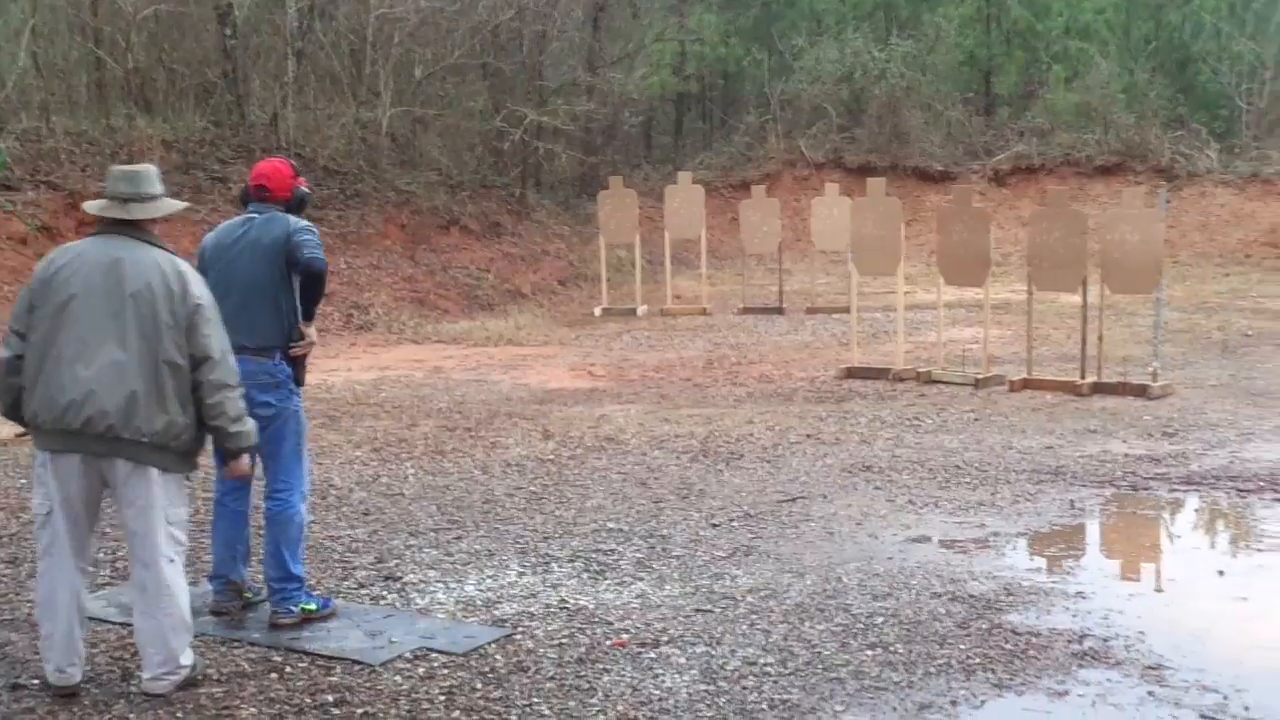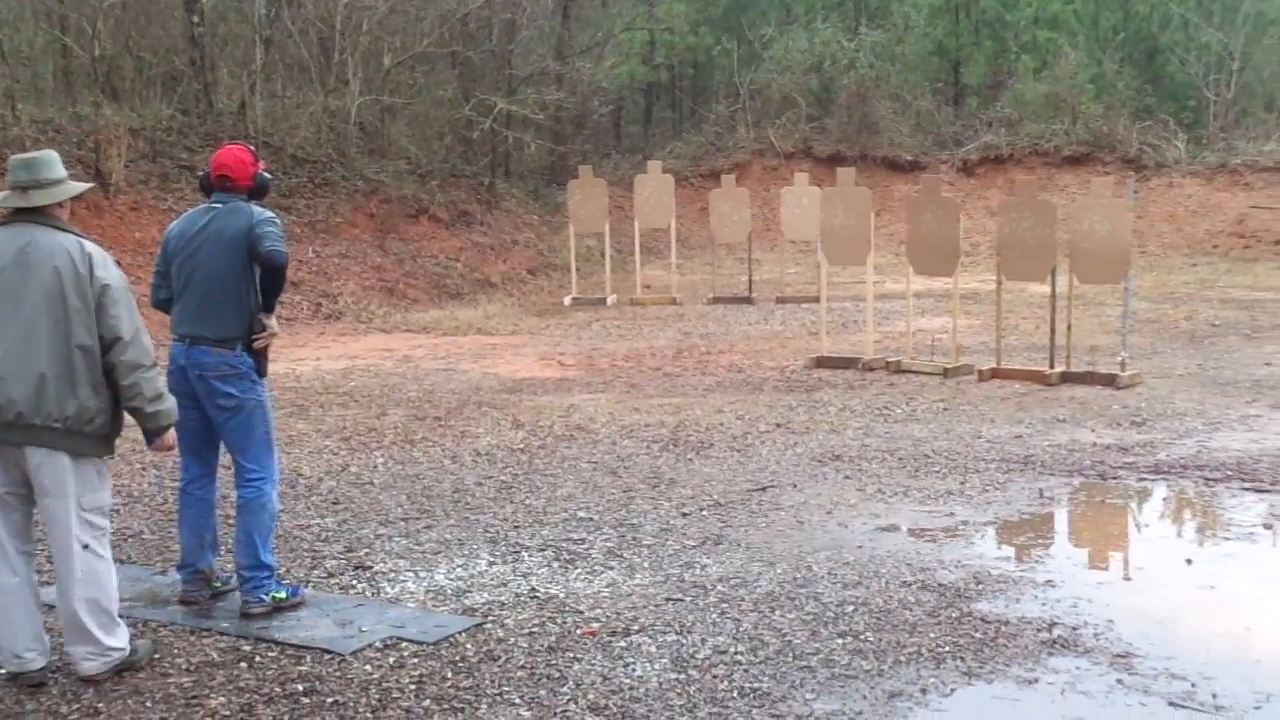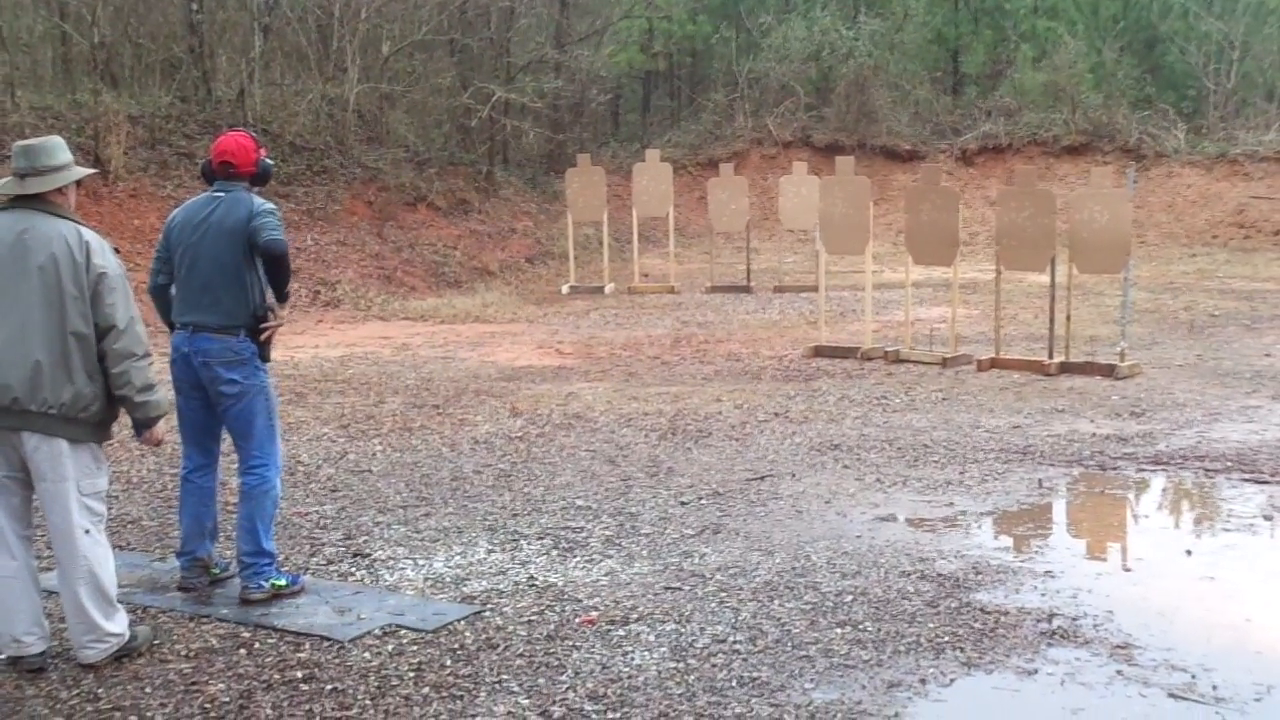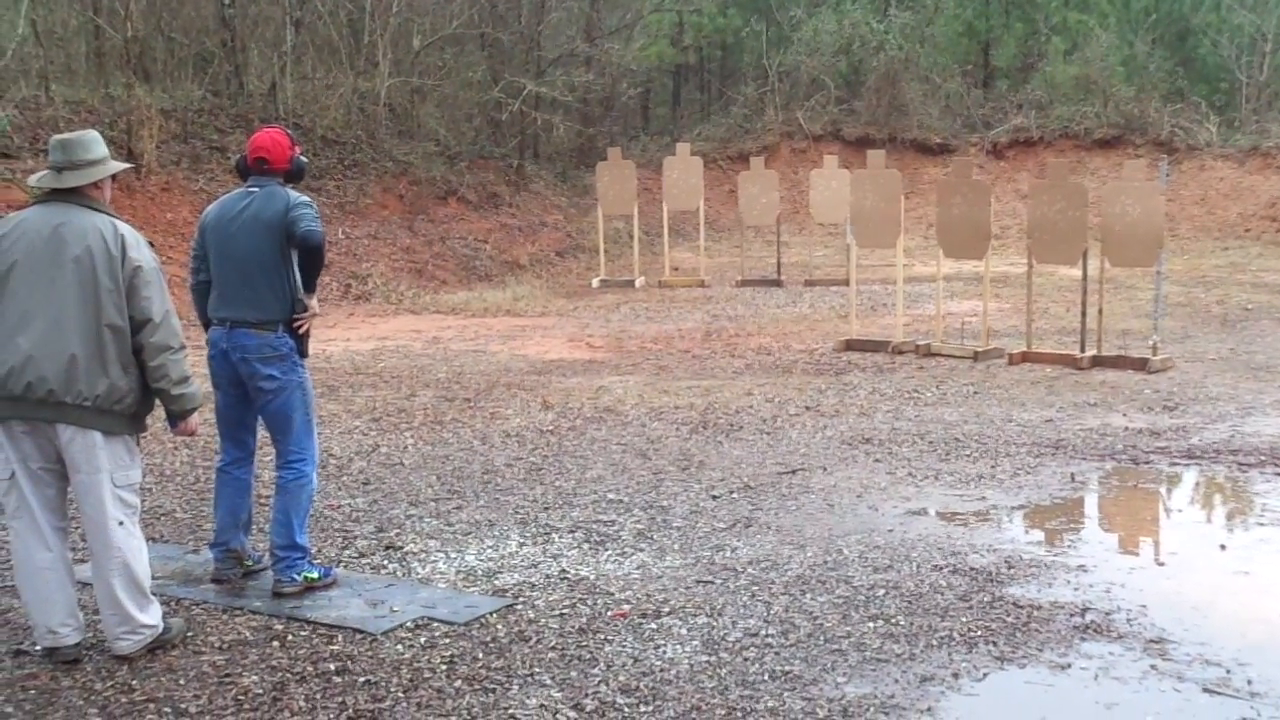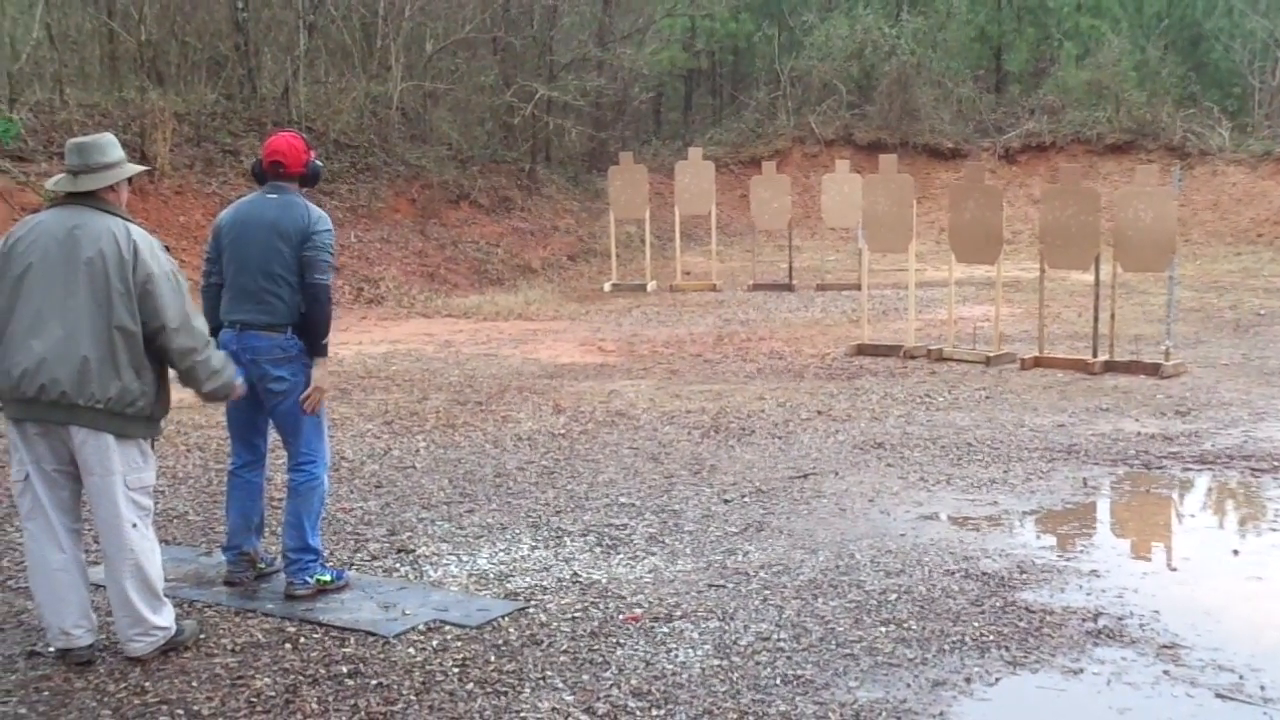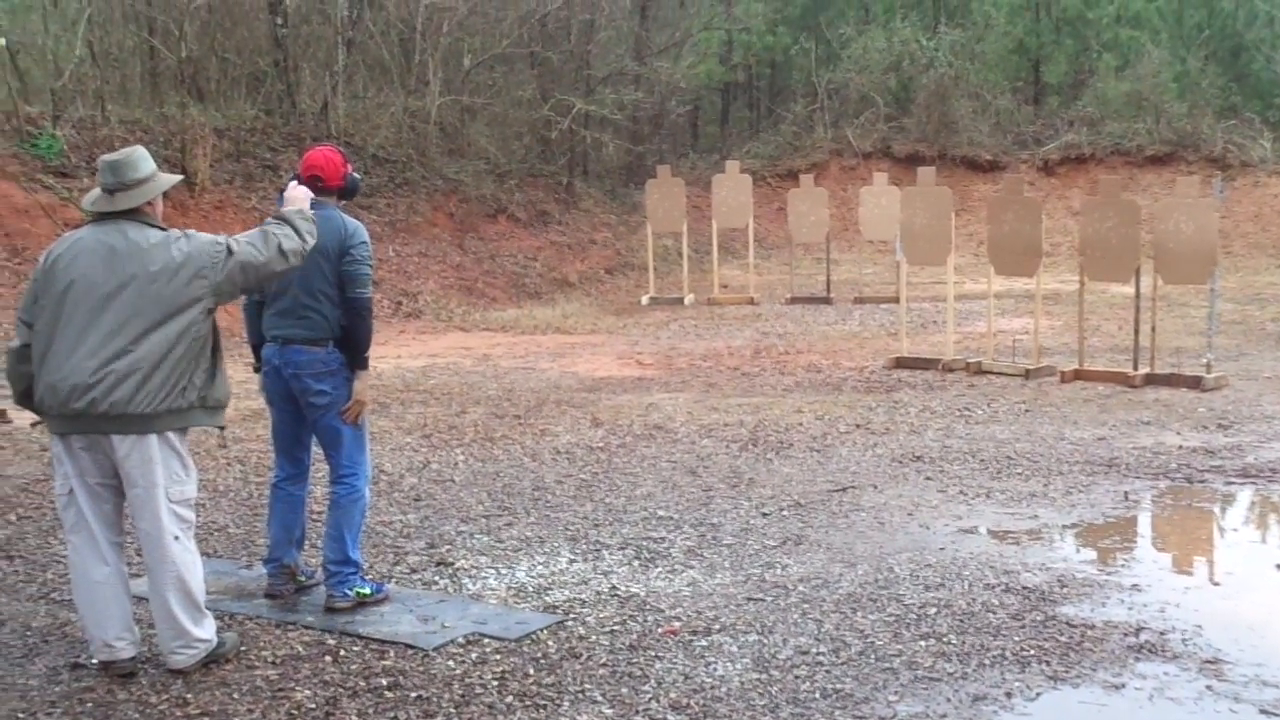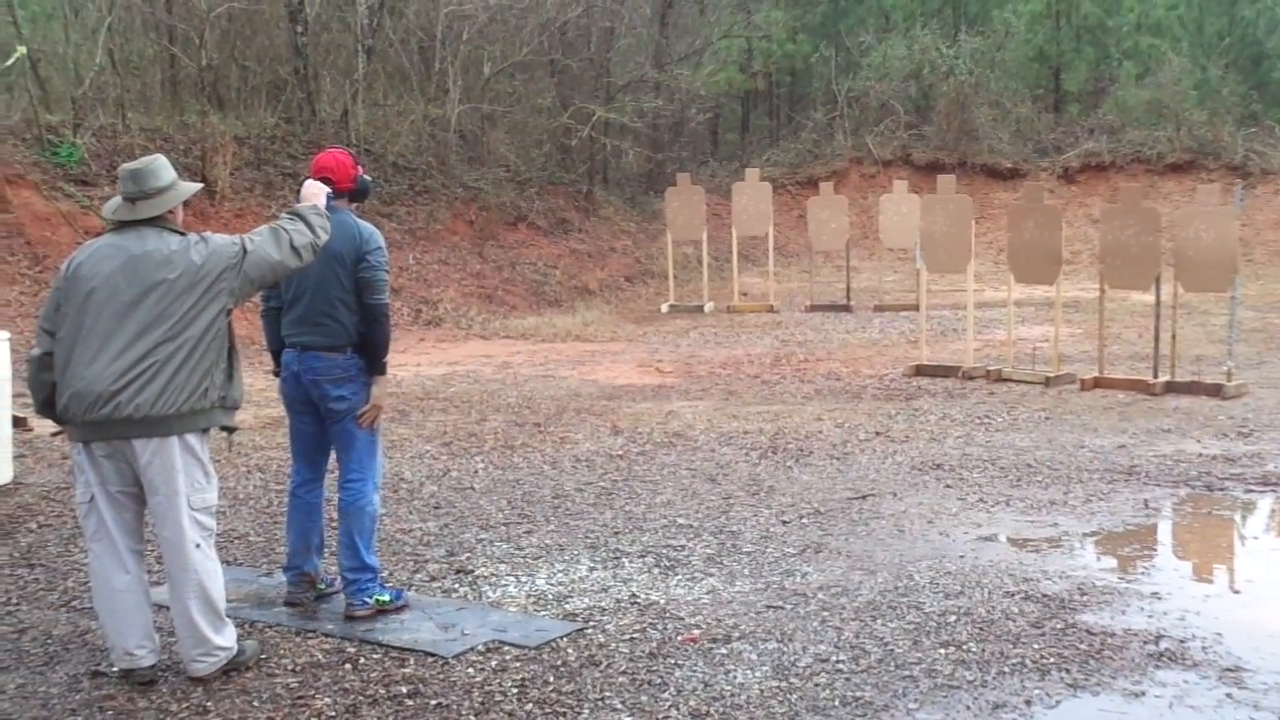
dt=0.7s
person 1, frame 1
left shoulder: (56, 264)
right shoulder: (177, 275)
right elbow: (213, 368)
right wrist: (235, 440)
left hip: (63, 432)
right hip: (147, 436)
left knee: (61, 554)
right knee: (156, 558)
left ankle: (62, 670)
right ankle: (166, 669)
person 1, frame 2
right shoulder: (86, 258)
right elbow: (128, 349)
right wrist: (156, 418)
right hip: (63, 422)
right knee: (82, 544)
right ankle: (100, 650)
person 1, frame 3
right shoulder: (84, 245)
right elbow: (122, 340)
right wrist: (146, 410)
right hip: (59, 408)
right knee: (78, 527)
right ankle: (100, 638)
person 1, frame 4
right shoulder: (119, 239)
right elbow: (157, 332)
right wrist: (181, 402)
right hip: (92, 400)
right knee: (111, 519)
left ankle: (57, 635)
right ankle: (134, 630)
person 1, frame 5
right shoulder: (132, 243)
right elbow: (178, 328)
right wrist: (222, 382)
right hip: (106, 403)
left knee: (48, 522)
right knee: (125, 522)
left ankle: (70, 636)
right ankle: (147, 633)
person 1, frame 6
left shoulder: (61, 252)
right shoulder: (180, 254)
right elbow: (265, 253)
right wrist: (295, 213)
left hip: (72, 416)
right hip: (143, 415)
left knee: (90, 534)
right knee: (166, 533)
left ankle: (112, 648)
right ankle: (189, 645)
person 1, frame 7
left shoulder: (83, 260)
right shoulder: (202, 258)
left elbow: (48, 345)
right elbow: (283, 247)
left wrist: (58, 410)
right wrist: (311, 208)
left hip: (93, 422)
right hip: (165, 422)
left knee: (112, 542)
right knee: (188, 539)
left ankle: (133, 656)
right ankle: (210, 653)
person 2, frame 1
left shoulder: (215, 238)
right shoulder: (293, 229)
right elbow: (314, 265)
right wrist: (306, 320)
right hip: (269, 371)
left knee: (230, 484)
right knee: (286, 488)
left ankle: (227, 587)
right ankle: (287, 599)
person 2, frame 2
left shoulder: (178, 227)
right shoulder: (256, 219)
left elbow: (160, 297)
right elbow: (275, 259)
right wrist: (266, 312)
left hip: (182, 358)
right hip: (230, 362)
left knee: (196, 473)
right knee: (256, 475)
left ankle: (197, 577)
right ankle: (259, 588)
person 2, frame 3
left shoulder: (181, 215)
right shoulder: (256, 208)
left elbow: (158, 284)
right elbow: (275, 249)
right wrist: (279, 299)
left hip: (186, 347)
right hip: (233, 351)
left knee: (198, 461)
right knee: (261, 463)
left ankle: (196, 564)
right ankle: (259, 575)
person 2, frame 4
left shoulder: (214, 212)
right shoulder: (291, 202)
left elbow: (200, 283)
right elbow: (312, 240)
right wrist: (308, 293)
left hip: (223, 342)
right hip: (271, 344)
left knee: (234, 455)
right knee: (297, 457)
left ankle: (228, 556)
right ankle: (291, 568)
person 2, frame 5
left shoulder: (229, 216)
right shoulder: (311, 218)
left elbow: (211, 288)
right elbow: (317, 293)
left wrist: (219, 350)
right wrist: (319, 360)
left hip: (234, 347)
right hip: (282, 347)
left knee: (245, 457)
right knee: (308, 460)
left ankle: (241, 558)
right ankle: (303, 570)
person 2, frame 6
right shoulder: (349, 231)
left elbow: (253, 303)
right elbow: (358, 306)
left wrist: (263, 361)
right wrist: (360, 371)
left hip: (277, 359)
right hip: (324, 361)
left knee: (289, 470)
right knee: (350, 473)
left ankle: (282, 571)
right ankle: (344, 583)
person 2, frame 7
right shoulder: (364, 235)
left elbow: (271, 308)
right elbow: (375, 312)
left wrist: (281, 365)
right wrist: (378, 376)
left hip: (297, 366)
right hip: (344, 367)
left knee: (306, 476)
right knee: (359, 480)
left ankle: (302, 579)
right ankle: (363, 591)
